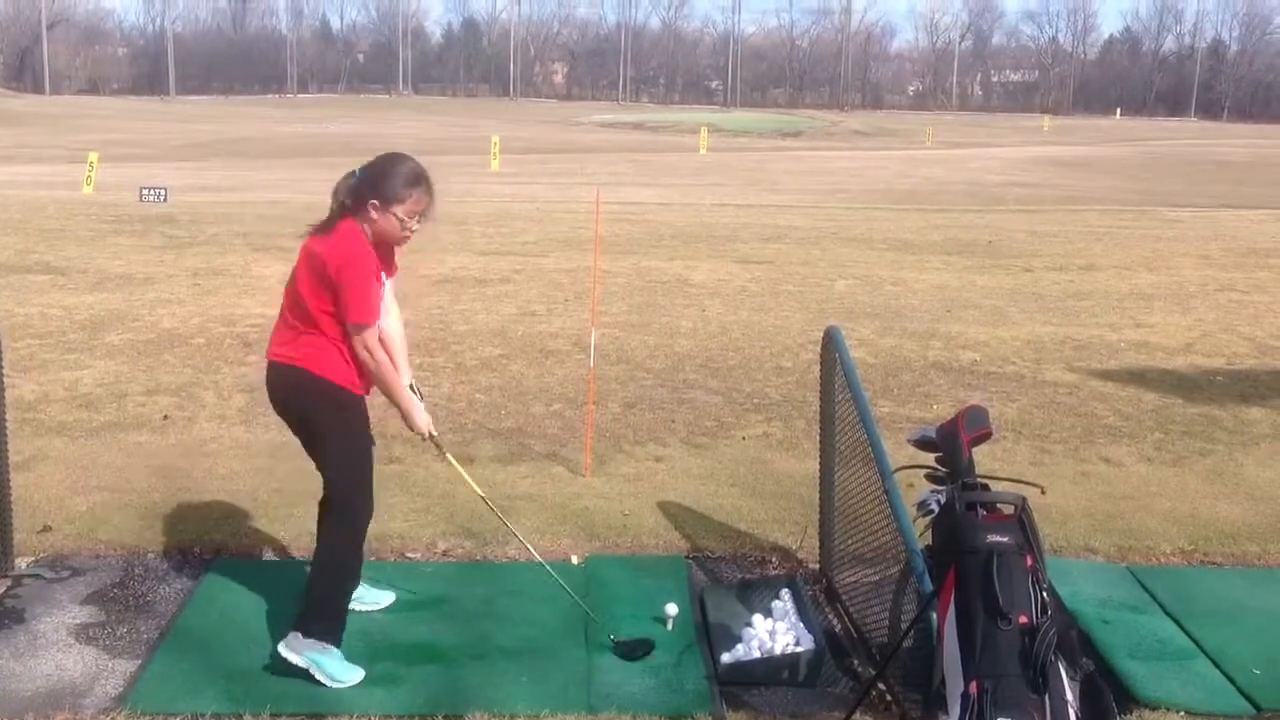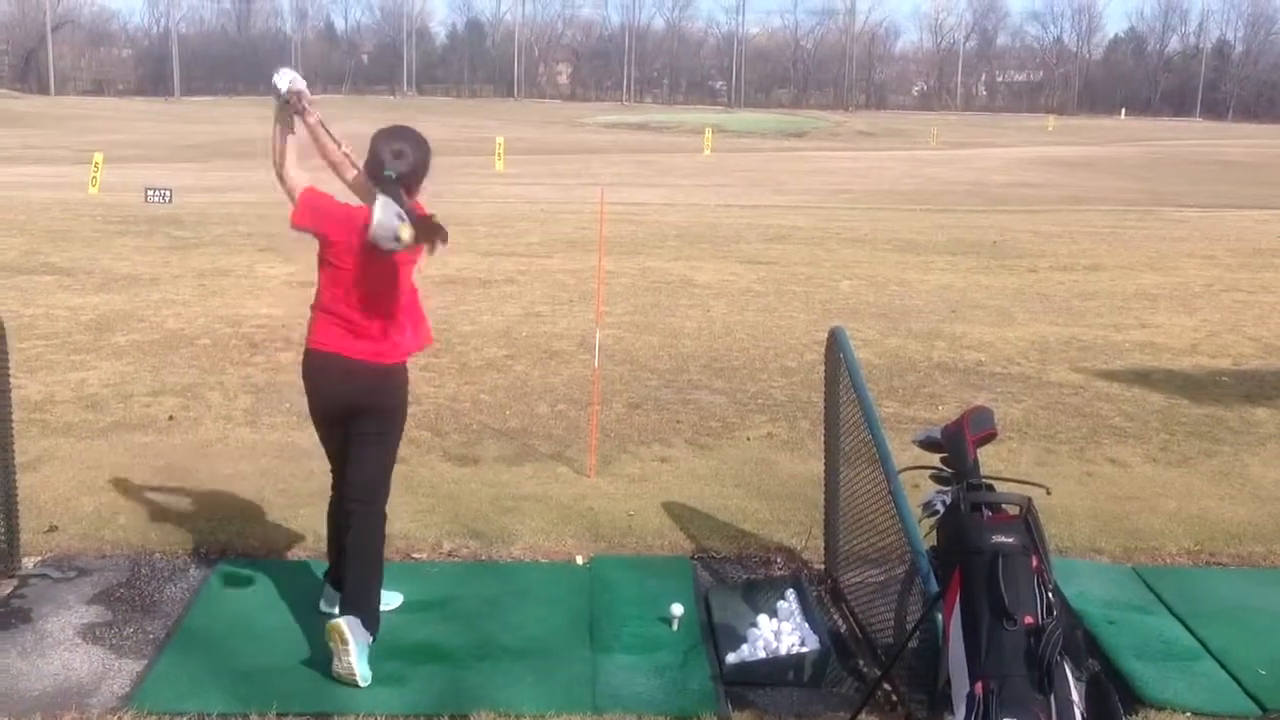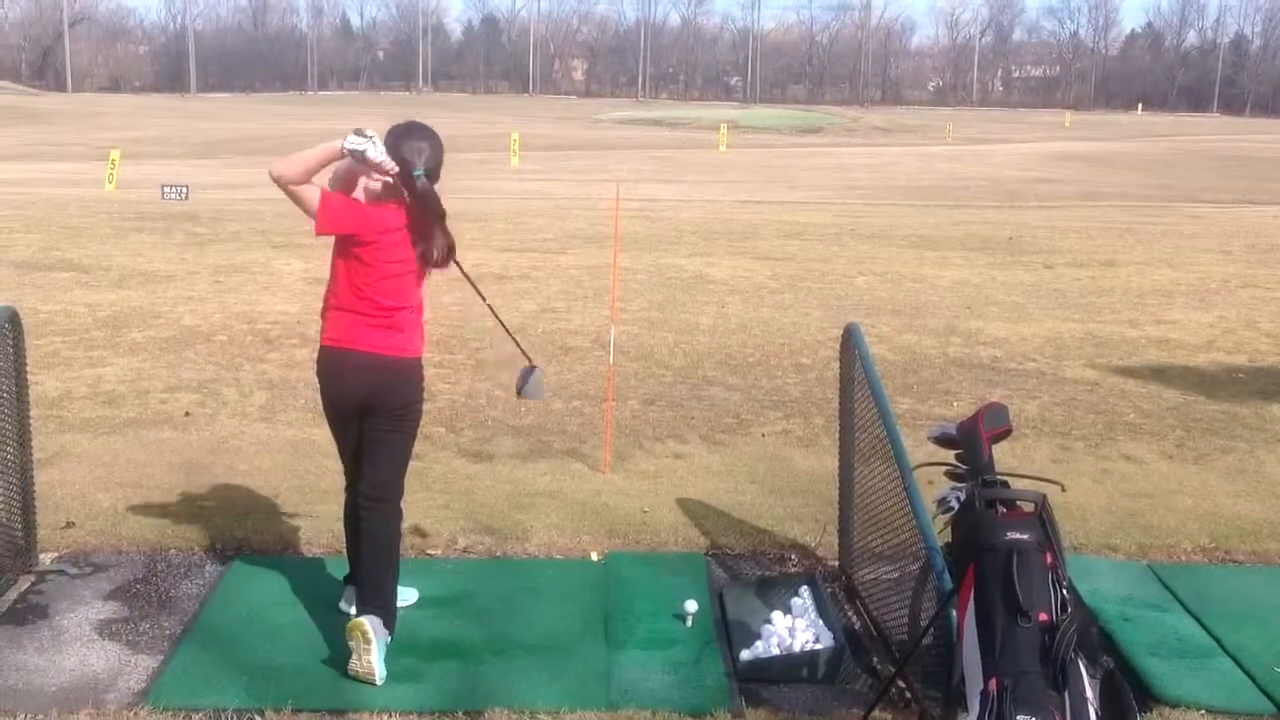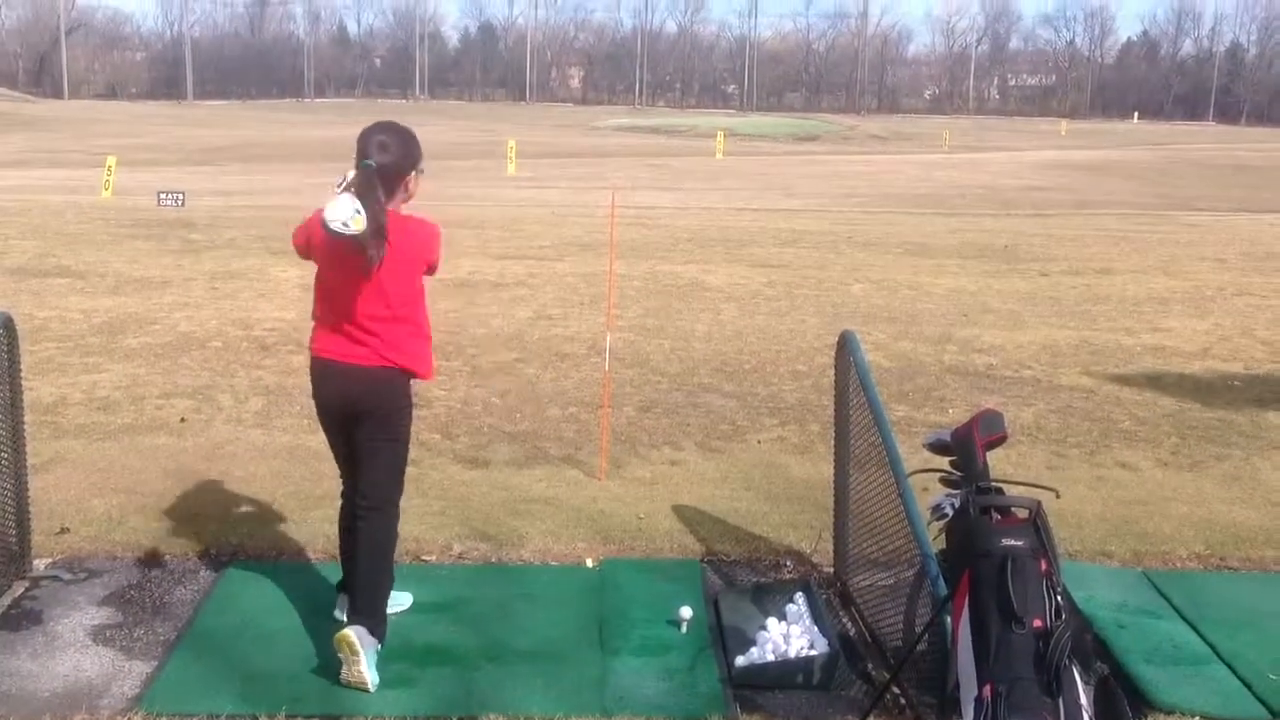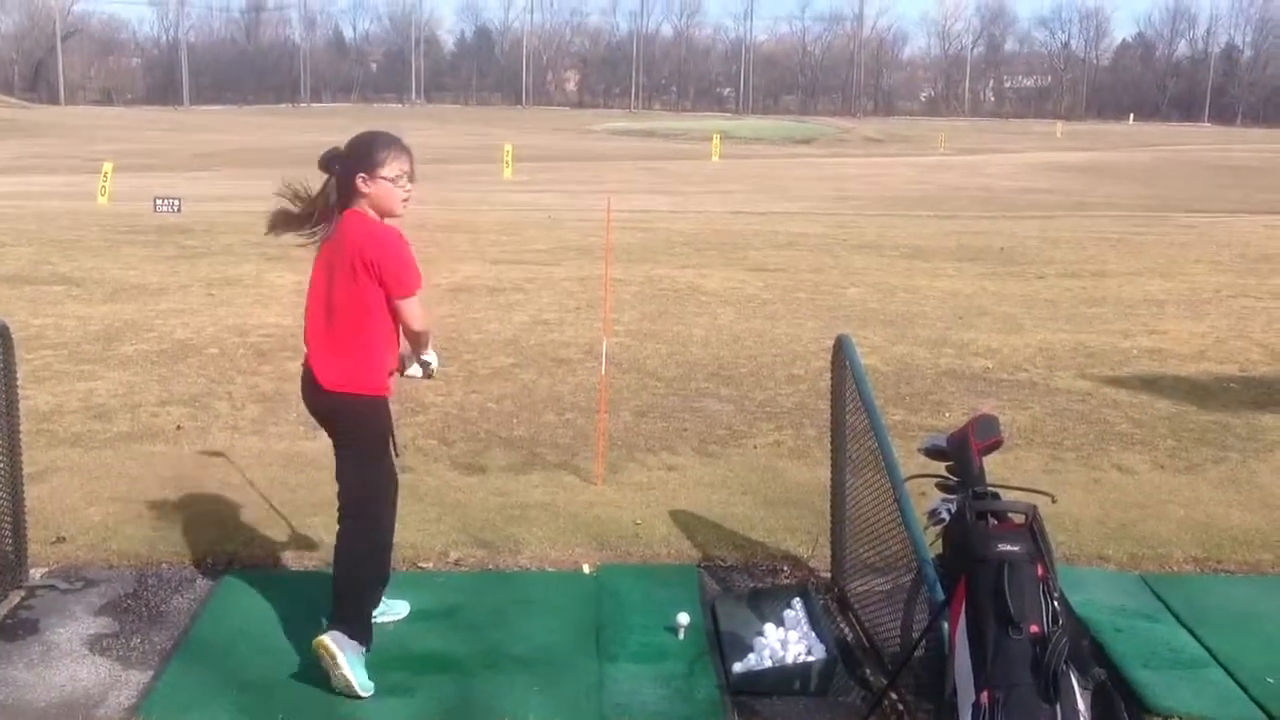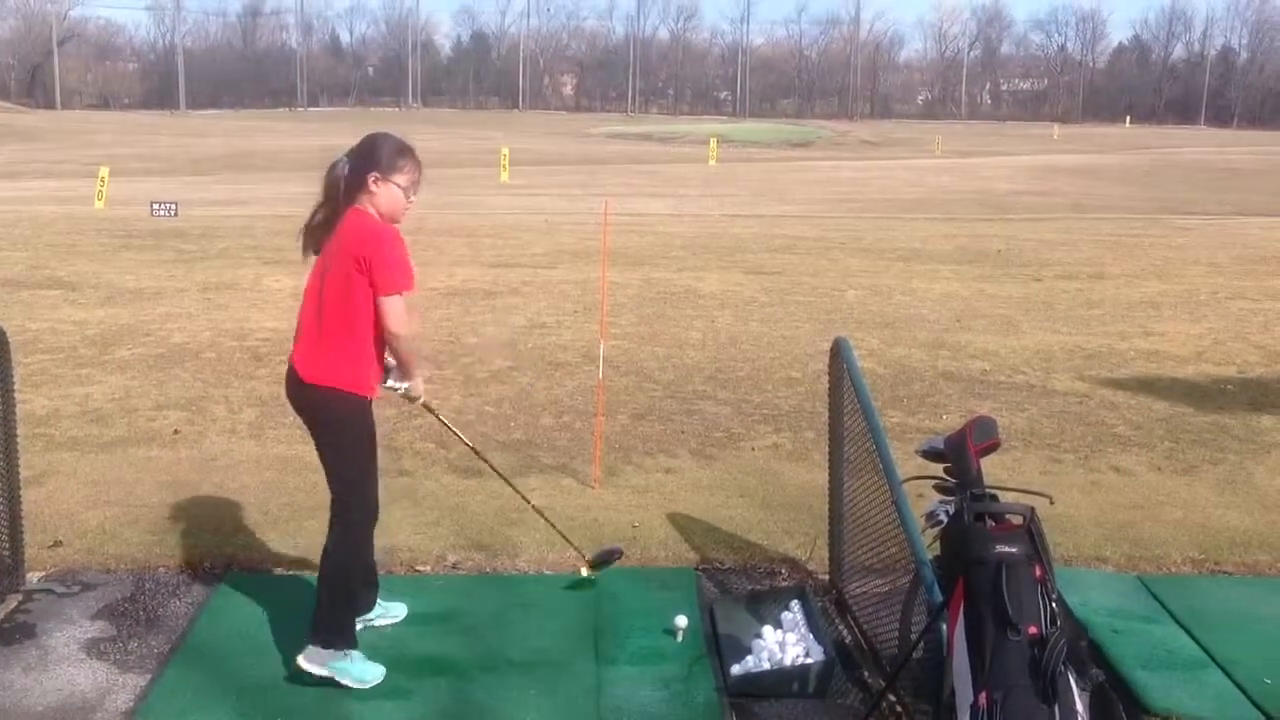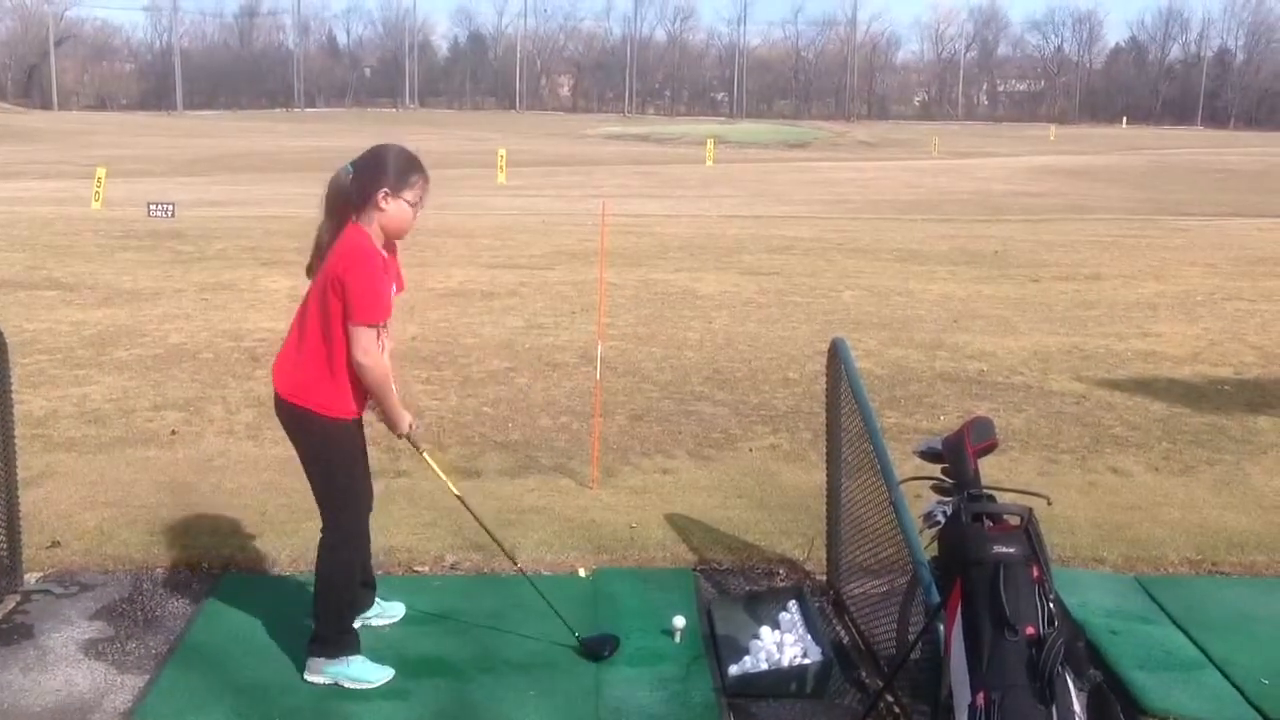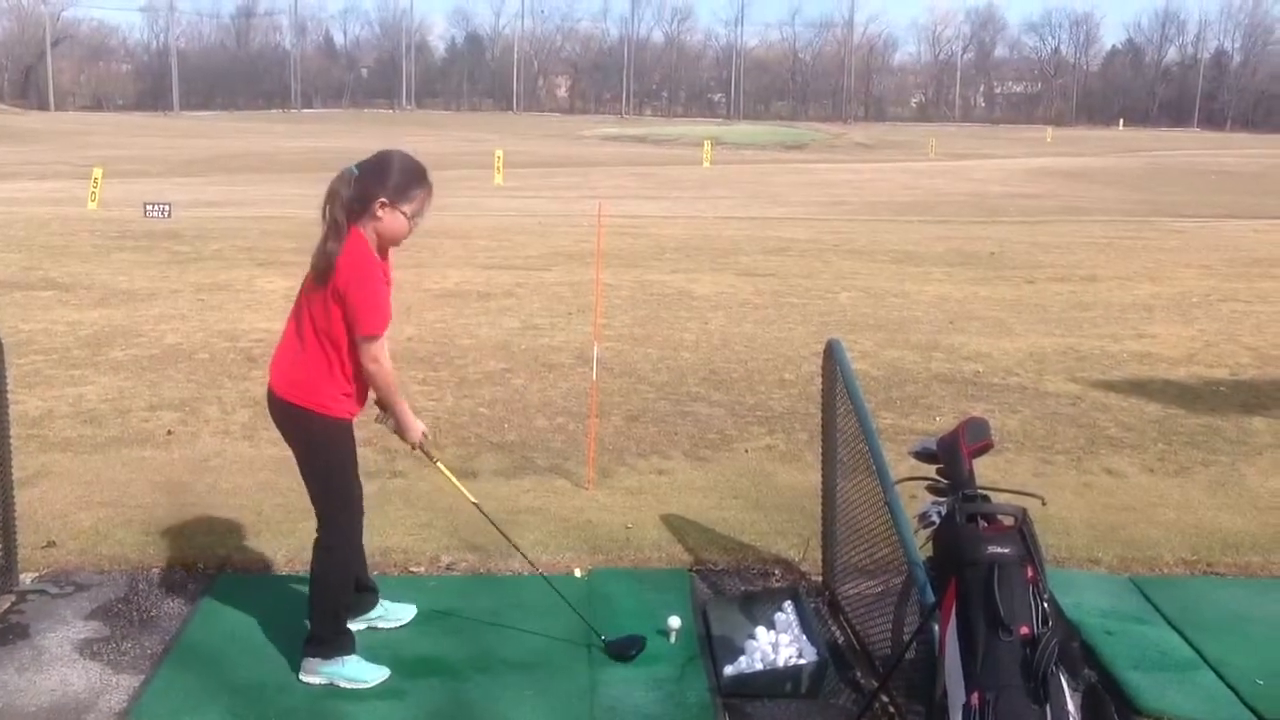
dt=0.4s
person 1, frame 1
left shoulder: (356, 240)
right shoulder: (351, 255)
left elbow: (388, 323)
right elbow: (366, 346)
left wrist: (406, 381)
right wrist: (406, 403)
left hip: (290, 378)
right hip: (325, 386)
left knee: (344, 488)
right knee: (351, 505)
left ankle: (338, 585)
right ankle: (313, 635)
person 1, frame 2
left shoulder: (335, 219)
right shoulder: (414, 223)
left elbow: (286, 173)
right elbow: (359, 184)
left wrist: (288, 120)
right wrist: (315, 120)
left hip: (324, 369)
right hip: (381, 379)
left knee: (346, 485)
right knee: (368, 497)
left ankle: (343, 589)
right ankle: (356, 618)
person 1, frame 3
left shoulder: (361, 216)
right shoulder: (425, 221)
left elbow: (286, 175)
left wrist: (345, 148)
right wrist: (359, 160)
left hip: (340, 365)
right hip: (397, 374)
left knee: (360, 484)
right knee: (382, 494)
left ankle: (364, 586)
right ankle: (373, 616)
person 1, frame 4
left shoulder: (325, 229)
right shoulder: (423, 235)
left elbow: (306, 240)
left wrist: (337, 207)
left hip: (329, 375)
right hip: (385, 383)
left knee: (357, 490)
right knee: (379, 505)
left ankle: (356, 592)
right ankle: (364, 627)
person 1, frame 5
left shoulder: (338, 232)
right shoulder: (383, 239)
right elbow: (414, 323)
left wrist: (398, 351)
right wrist: (423, 353)
left hip: (327, 381)
right hip: (354, 390)
left knee: (374, 491)
right knee: (368, 507)
left ankle: (363, 599)
right ankle: (346, 634)
person 1, frame 6
left shoulder: (345, 231)
right shoulder: (380, 238)
right elbow: (395, 326)
left wrist: (392, 370)
right wrist: (414, 376)
left hip: (317, 380)
right hip: (336, 389)
left knee: (356, 500)
right knee: (355, 508)
left ankle: (359, 600)
right ankle: (329, 643)
person 1, frame 7
left shoulder: (370, 246)
right shoulder: (363, 260)
left elbow: (373, 340)
right elbow: (363, 356)
left wrist: (391, 397)
right wrist: (393, 412)
left hip: (328, 397)
right hip: (318, 404)
left knee: (357, 502)
right knee: (344, 519)
left ankle: (358, 600)
right ankle: (331, 653)
person 1, frame 8
left shoulder: (361, 246)
right shoulder: (360, 266)
left elbow: (370, 344)
right elbow: (373, 360)
left wrist: (395, 405)
right wrist: (405, 418)
left hip: (314, 396)
right hip: (312, 405)
left knee: (346, 507)
right knee: (340, 518)
left ankle: (360, 603)
right ankle: (325, 652)
